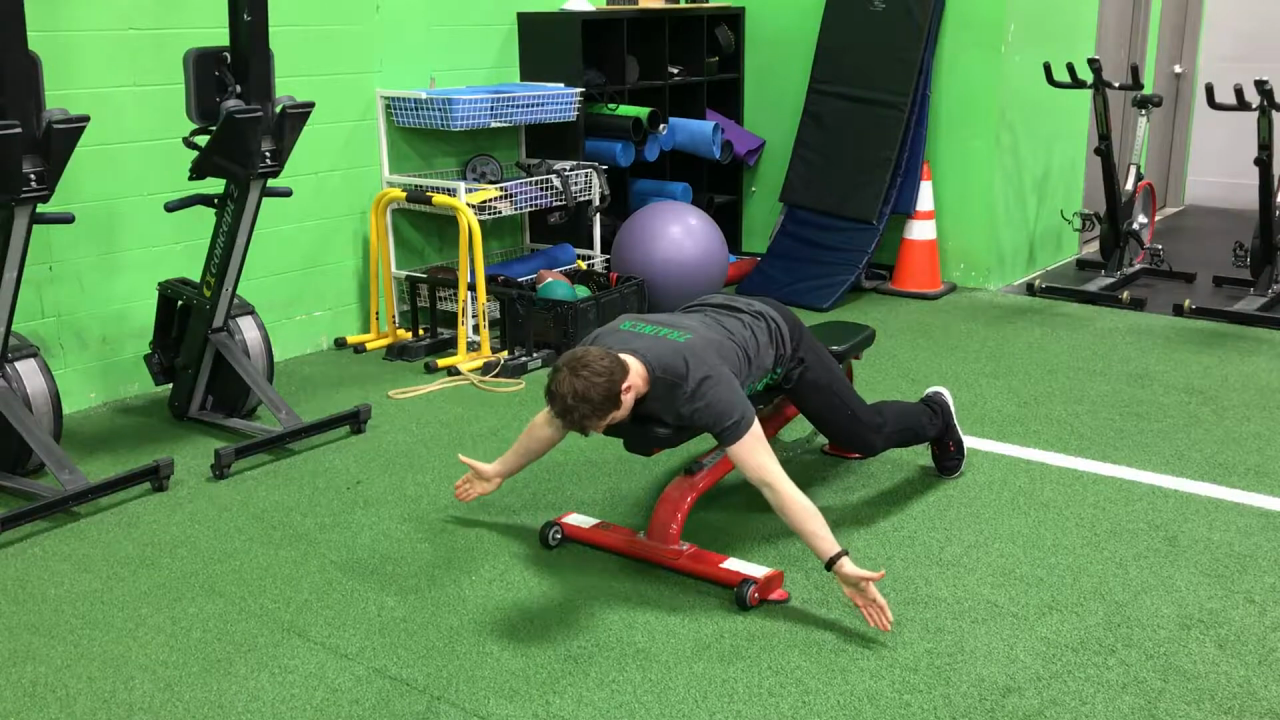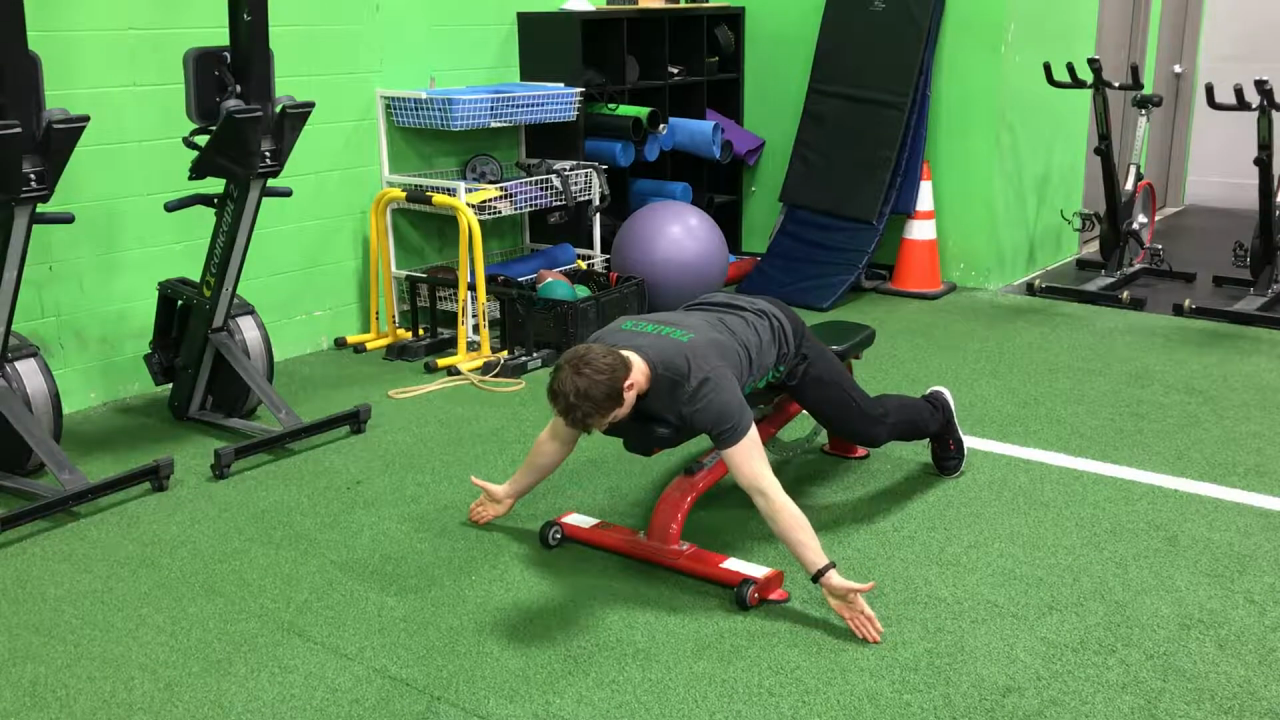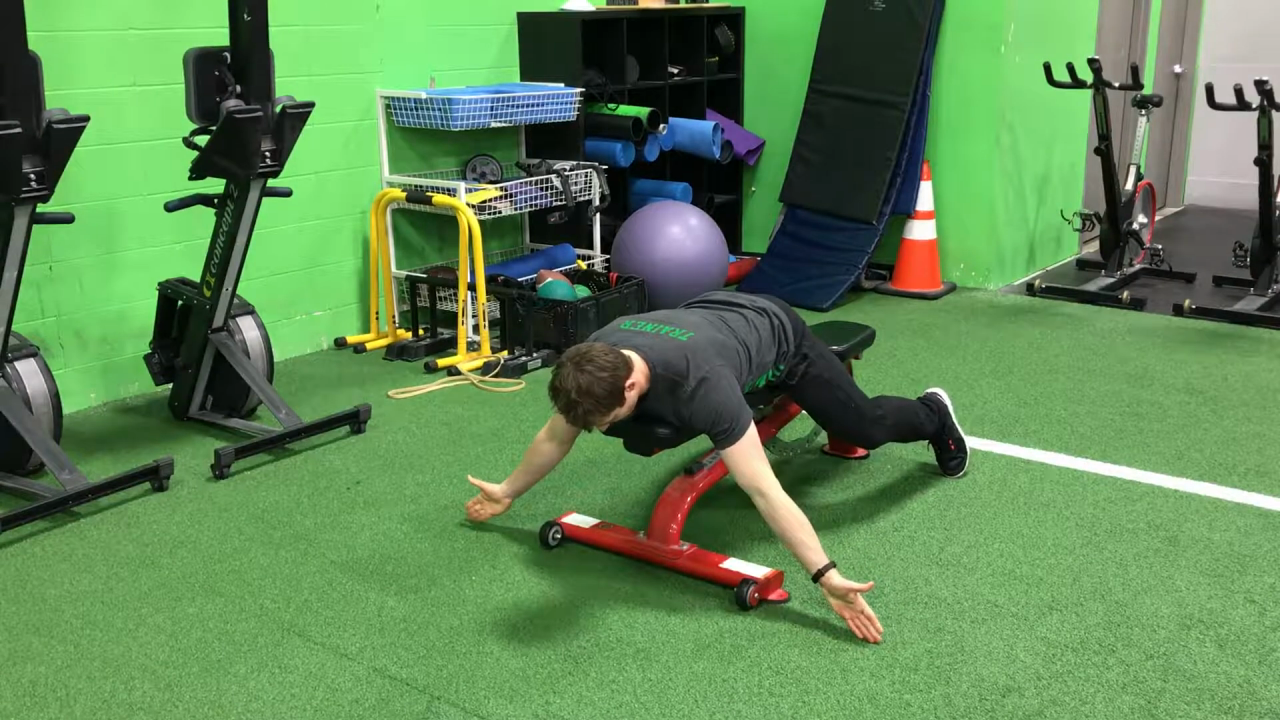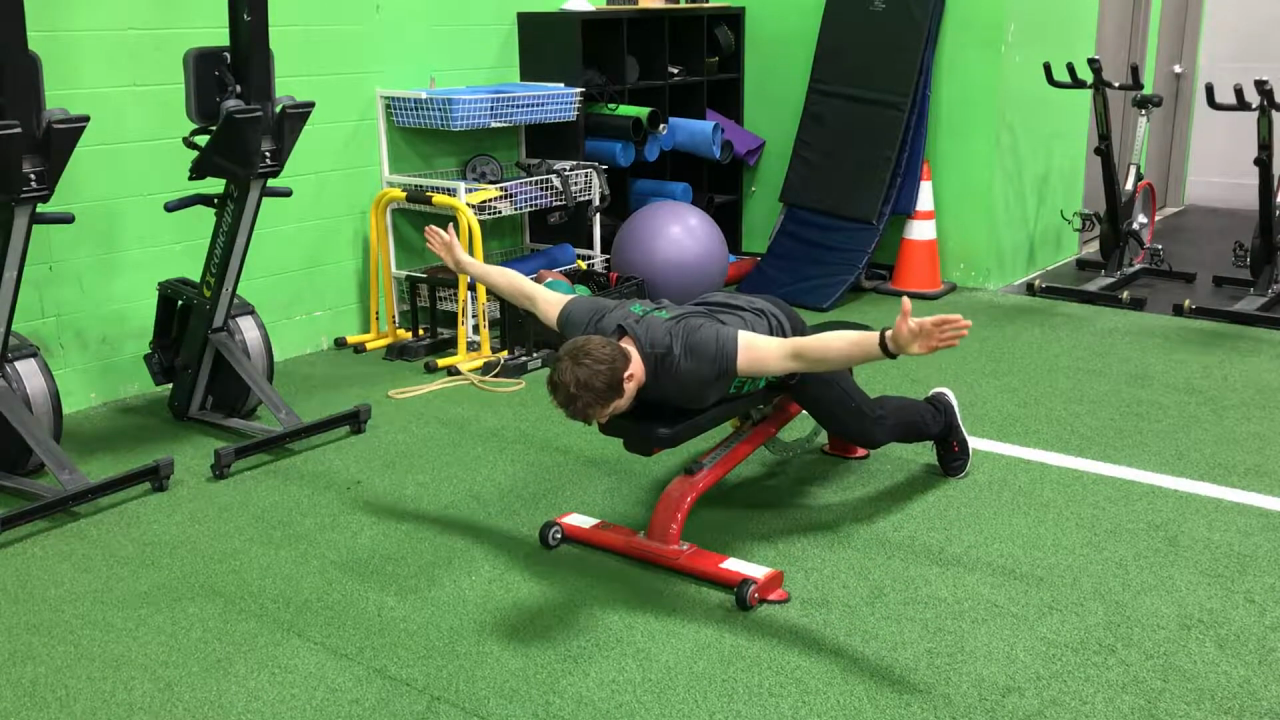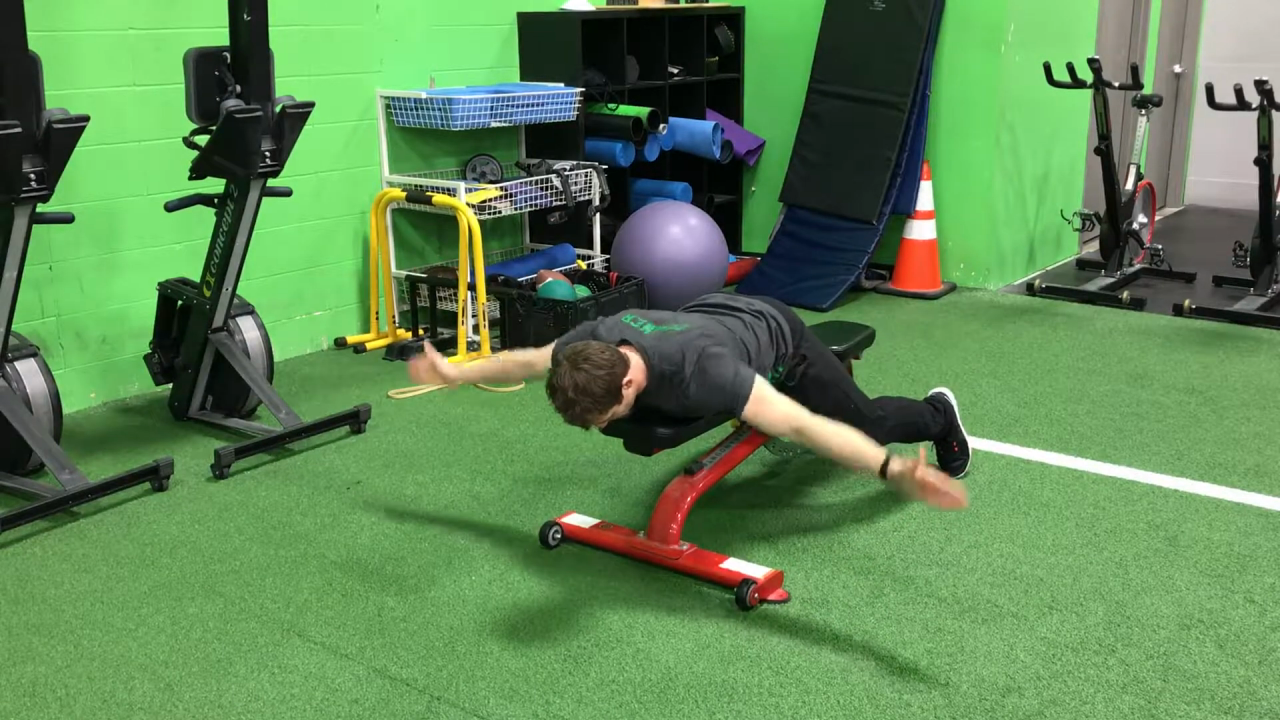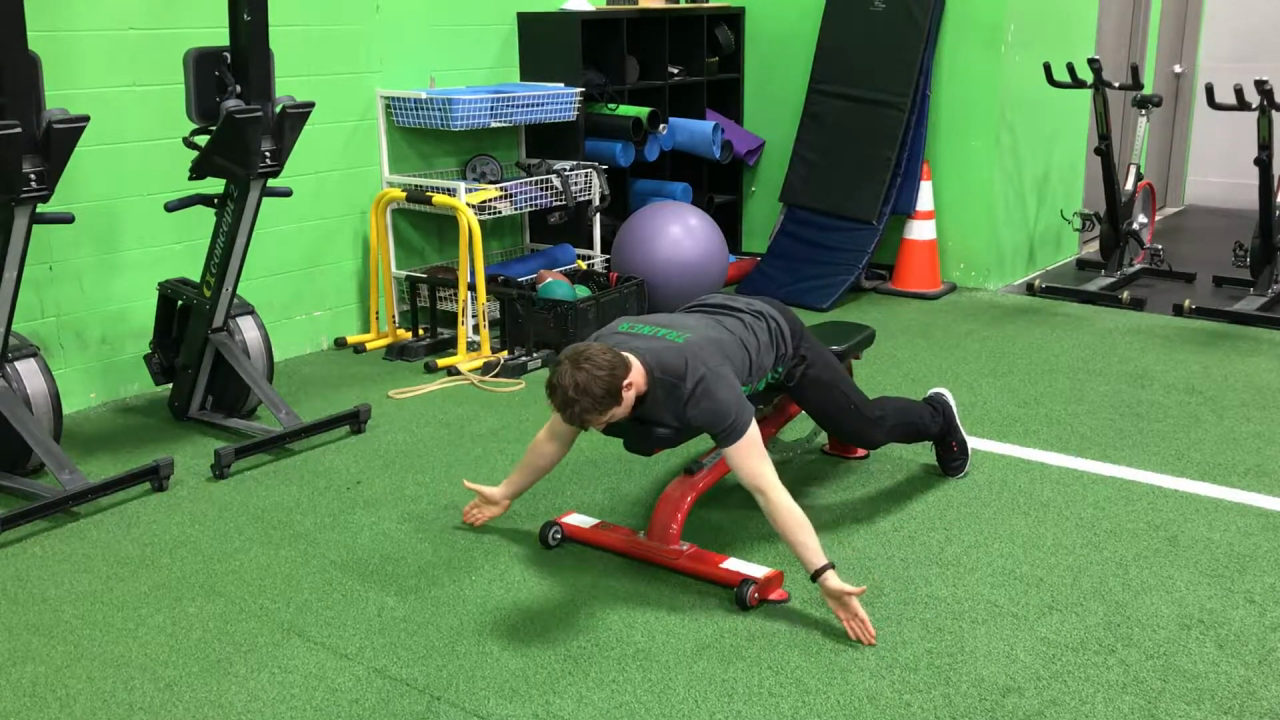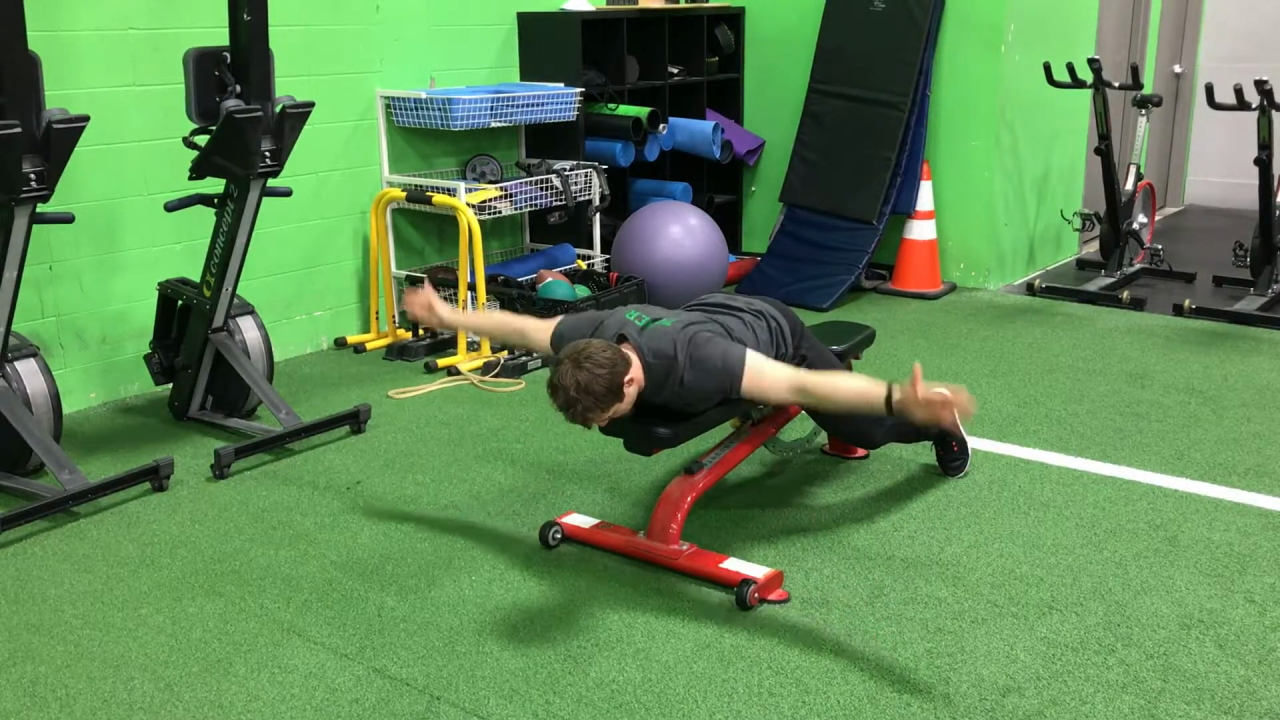
dt=0.7s
person 1, frame 1
left shoulder: (698, 386)
right shoulder: (591, 361)
left elbow: (771, 481)
right elbow: (552, 420)
left wrist: (839, 564)
right wrist: (498, 472)
left hip: (776, 337)
right hip: (718, 316)
left knee: (864, 433)
left ankle: (935, 415)
person 1, frame 2
left shoulder: (700, 386)
right shoulder: (592, 364)
left elbow: (764, 490)
right elbow: (558, 435)
left wrist: (827, 578)
right wrist: (509, 493)
left hip: (777, 334)
right hip: (718, 314)
left knee: (868, 424)
left ankle: (936, 413)
person 1, frame 3
left shoulder: (698, 386)
right shoulder: (593, 362)
left elbow: (766, 492)
right elbow: (555, 434)
left wrist: (827, 577)
right wrist: (507, 490)
left hip: (774, 331)
right hip: (716, 310)
left knee: (865, 426)
right knee: (745, 431)
left ankle: (933, 415)
person 1, frame 4
left shoulder: (686, 355)
right shoulder: (590, 327)
left elbow: (799, 354)
right elbow: (532, 293)
left wrist: (891, 343)
right wrist: (465, 263)
left hip: (777, 334)
right hip: (721, 315)
left knee: (864, 426)
left ankle: (938, 417)
person 1, frame 5
left shoulder: (696, 369)
right shoulder: (594, 347)
left elbow: (802, 423)
right elbow: (529, 361)
left wrist: (892, 468)
right wrist: (455, 371)
left hip: (776, 336)
right hip: (719, 317)
left knee: (867, 420)
left ankle: (938, 416)
person 1, frame 6
left shoulder: (698, 385)
right shoulder: (593, 364)
left elbow: (766, 488)
right elbow: (554, 436)
left wrist: (825, 576)
right wrist: (505, 493)
left hip: (776, 336)
right hip: (717, 315)
left knee: (866, 426)
left ankle: (937, 416)
person 1, frame 7
left shoulder: (692, 365)
right shoulder: (593, 335)
left elbow: (803, 386)
right elbow: (523, 328)
left wrist: (896, 397)
right wrist: (449, 315)
left hip: (770, 334)
right hip: (712, 315)
left knee: (862, 430)
left ankle: (933, 420)
